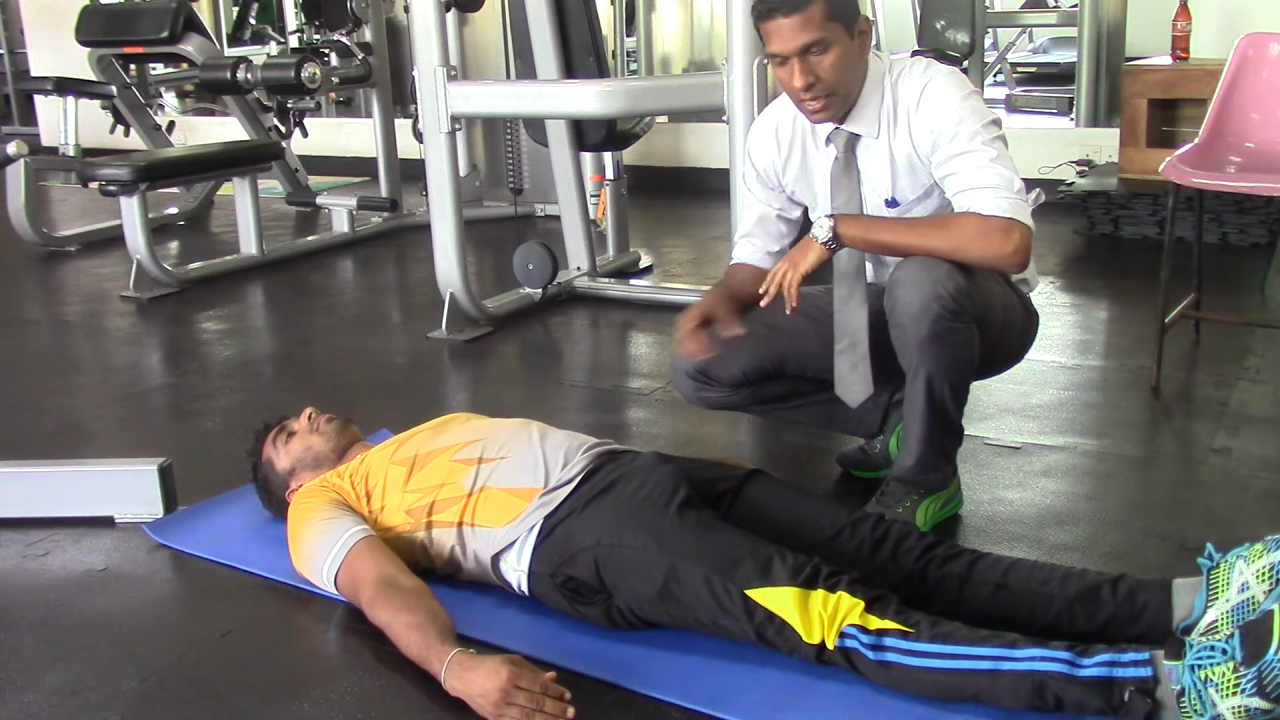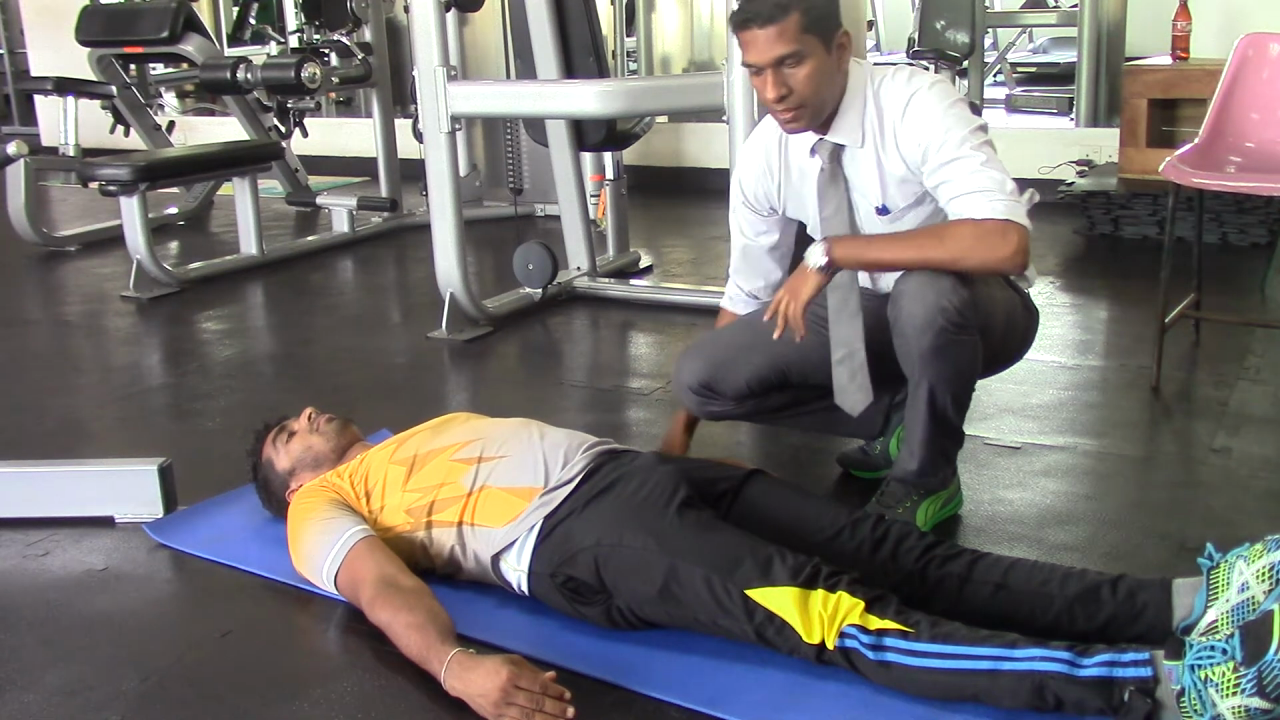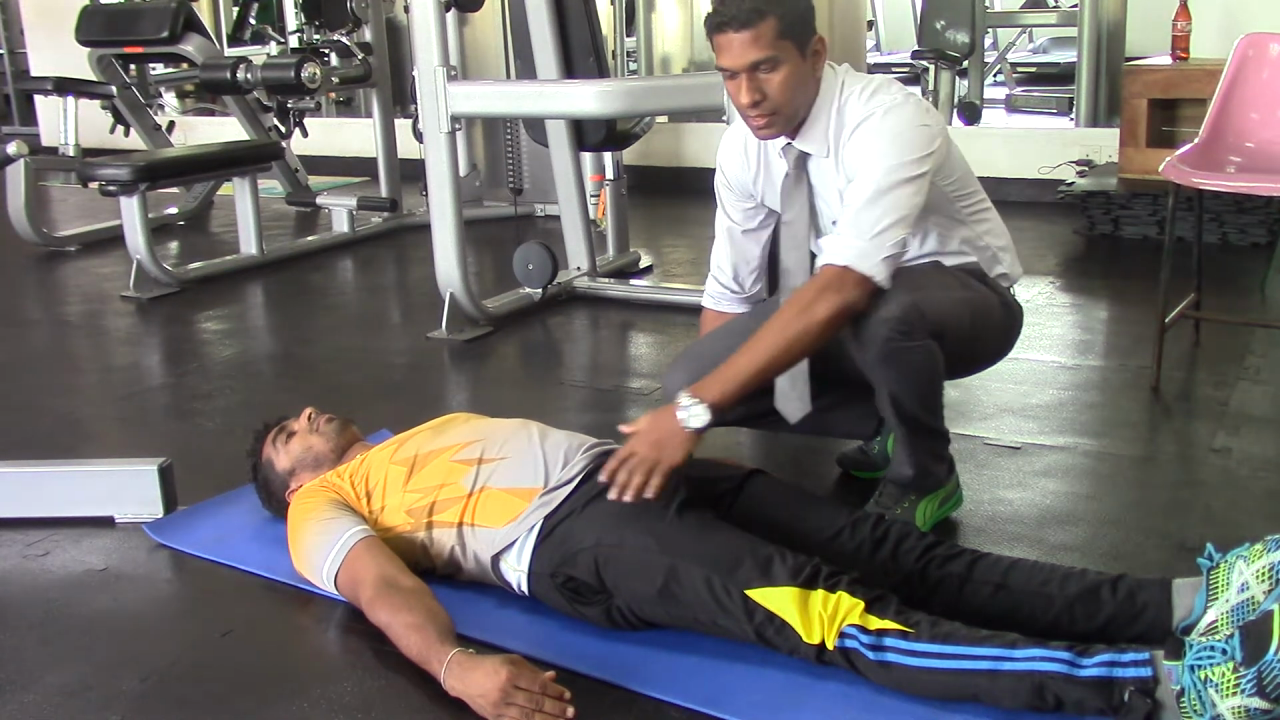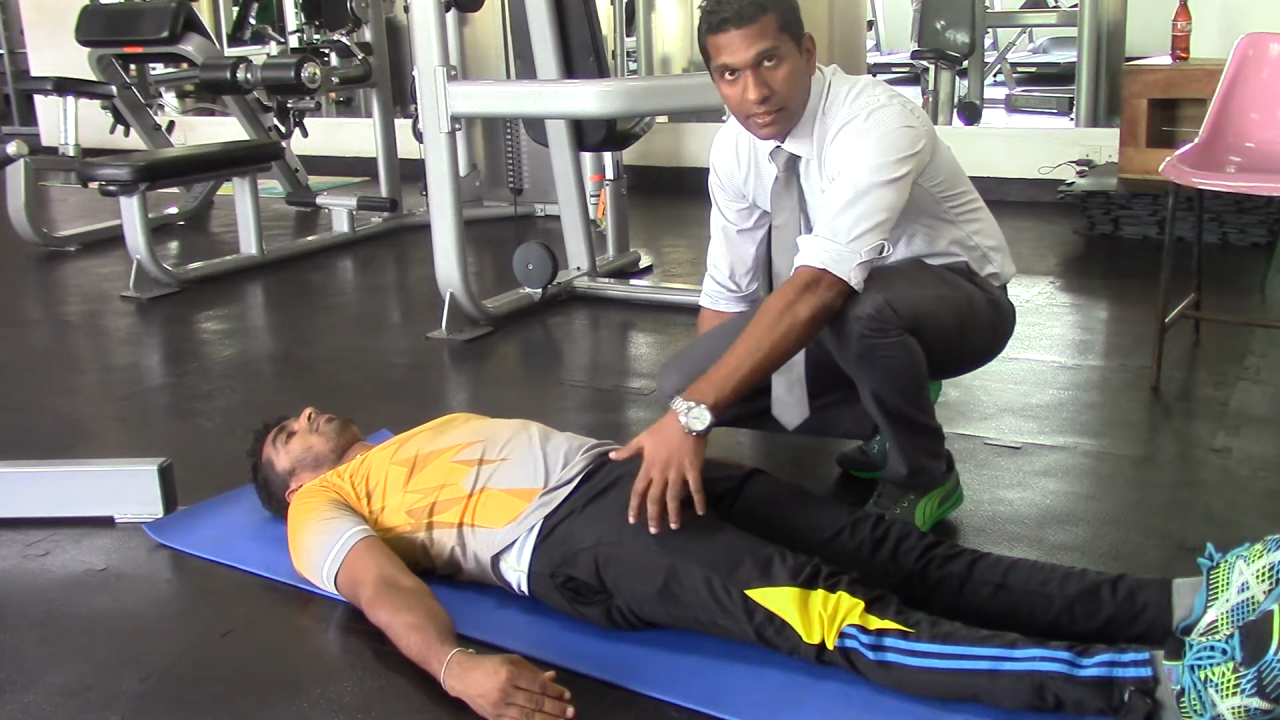
dt=0.5s
person 1, frame 1
left shoulder: (420, 439)
right shoulder: (325, 512)
right elbow: (383, 589)
left wrist: (712, 458)
left hip: (632, 470)
right hip: (574, 538)
left knee: (896, 556)
right knee: (833, 618)
left ankle: (1185, 604)
person 1, frame 2
left shoulder: (423, 438)
right shoulder: (325, 514)
right elbow: (383, 588)
left wrist: (686, 443)
left hip: (632, 469)
right hip: (575, 538)
left knee: (898, 554)
right knee: (835, 617)
left ankle: (1188, 605)
person 1, frame 3
left shoulder: (420, 438)
right shoulder: (324, 511)
right elbow: (383, 589)
left hip: (622, 470)
right hip: (569, 540)
left knee: (894, 554)
right knee: (829, 616)
left ankle: (1187, 603)
person 1, frame 4
left shoulder: (422, 439)
right shoulder: (323, 513)
right elbow: (382, 588)
left hip: (622, 469)
right hip: (568, 539)
left knee: (898, 555)
right knee: (832, 616)
left ankle: (1187, 606)
person 2, frame 1
left shoulder: (933, 95)
right shoulder: (774, 132)
left elbow: (1007, 242)
right elbow: (756, 258)
left wrist: (838, 229)
right wrist: (720, 299)
left hip: (974, 309)
right hip: (870, 307)
left knee: (923, 283)
right knee: (701, 367)
left ankle: (926, 476)
right ankle: (896, 416)
person 2, frame 2
left shoulder: (919, 105)
right shoulder: (761, 155)
left elbow: (1005, 245)
right elbow: (748, 295)
left wrist: (834, 252)
right wrist: (683, 426)
left hip: (971, 305)
right hip: (867, 308)
left knee: (926, 297)
right knee: (700, 375)
left ankle: (927, 477)
right ankle: (894, 419)
person 2, frame 3
left shoulder: (887, 120)
right shoulder: (743, 145)
left elbow: (842, 288)
right elbow: (729, 289)
left wrist: (694, 409)
right wrist: (681, 402)
left hip: (963, 298)
right hip: (847, 308)
left knee: (879, 311)
right knee: (685, 383)
left ankle: (923, 476)
right ankle: (890, 415)
person 2, frame 4
left shoulder: (876, 123)
right shoulder: (733, 146)
left elbow: (819, 285)
right elbow: (726, 290)
left wrist: (692, 414)
right wrist: (686, 403)
left hip: (960, 299)
right hip: (843, 311)
left knee: (859, 307)
right knee: (683, 383)
left ankle: (923, 475)
right ankle: (894, 417)
